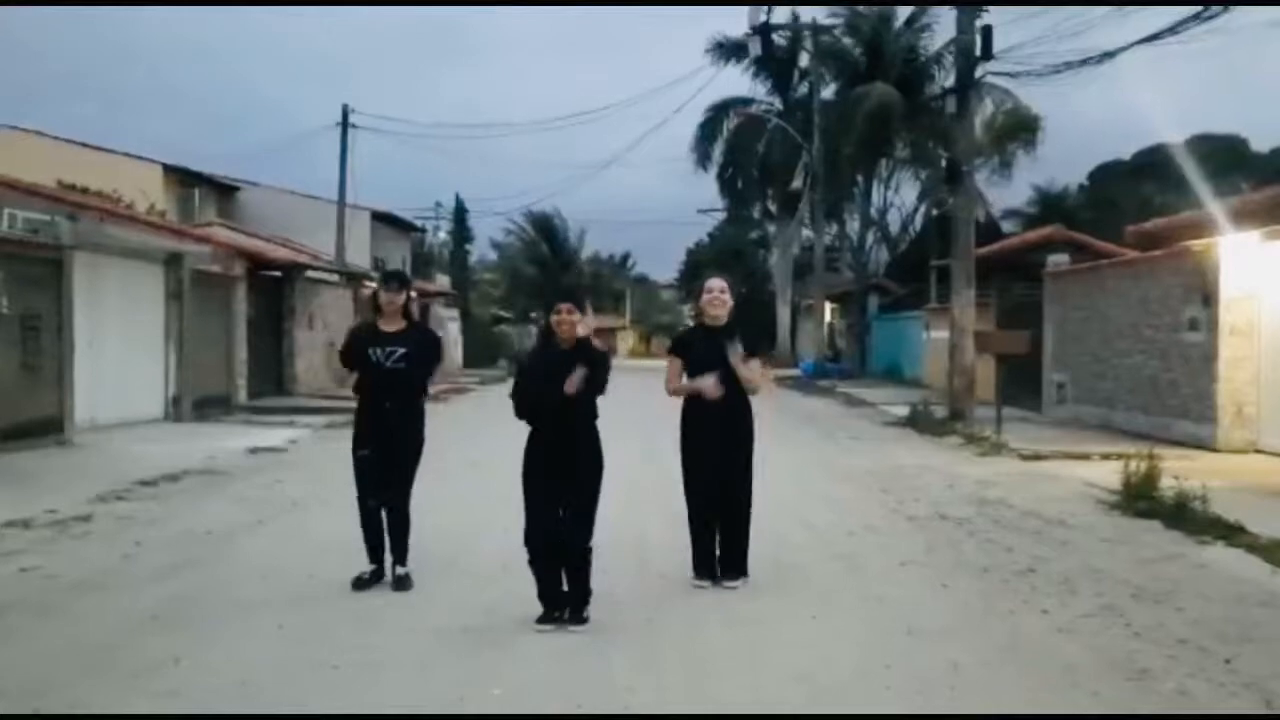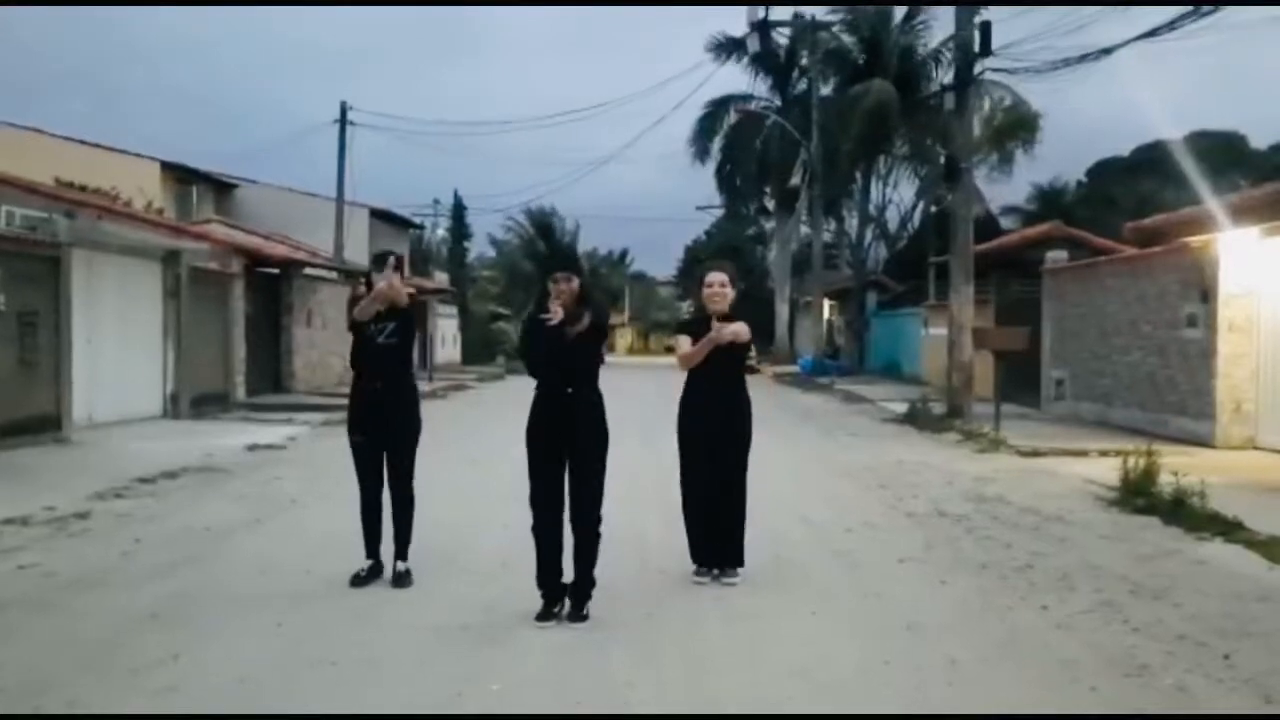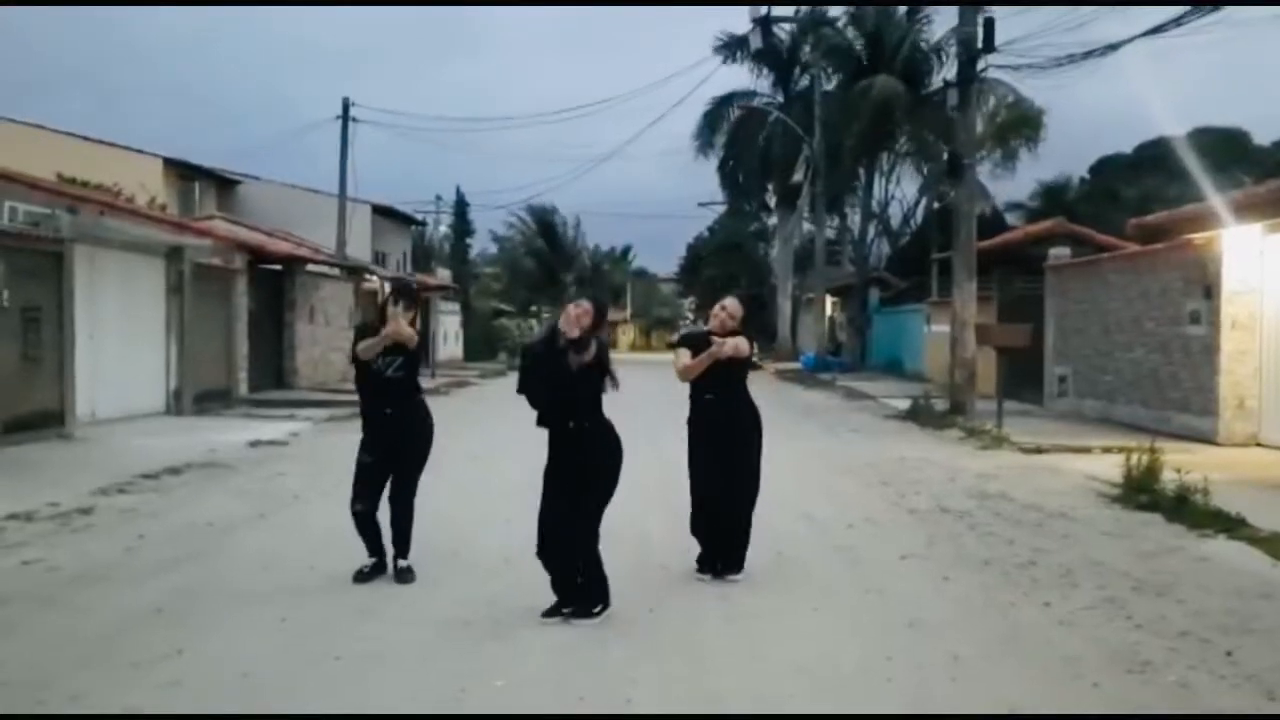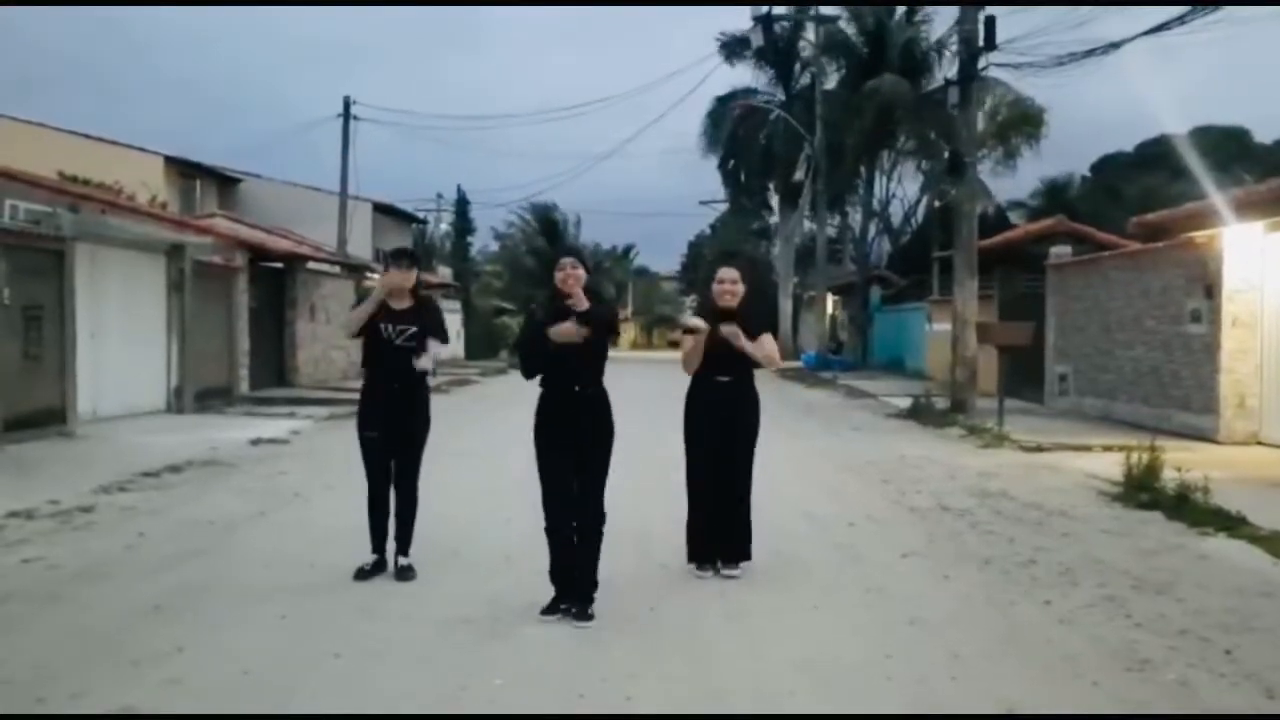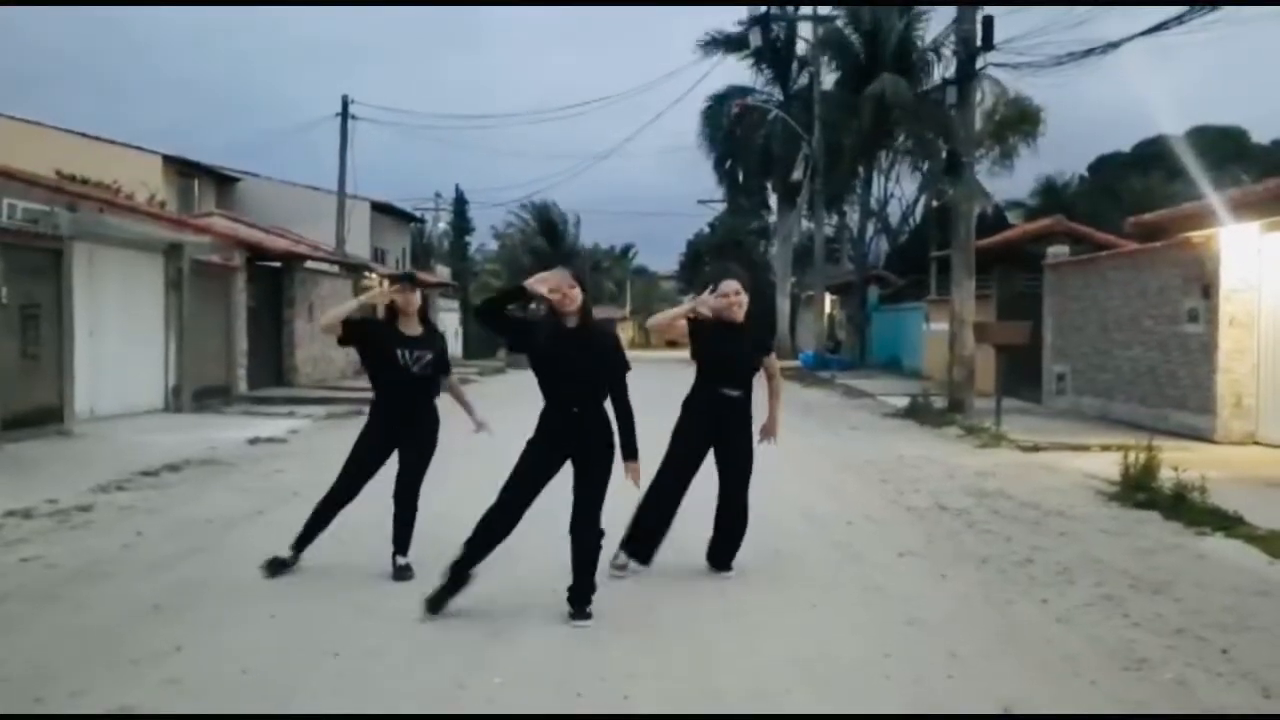
dt=0.4s
person 1, frame 1
left shoulder: (595, 356)
right shoulder: (534, 359)
left elbow: (598, 386)
right elbow: (523, 408)
left wrist: (583, 341)
right wrist: (562, 393)
left hip: (583, 452)
right hip: (542, 452)
left knee: (575, 539)
right knee: (539, 536)
left ankle: (578, 602)
right ankle: (552, 602)
person 1, frame 2
left shoulder: (593, 315)
right shoulder: (537, 320)
left elbow: (592, 329)
right elbow: (534, 366)
left wrist: (565, 321)
right wrist: (564, 332)
left hip: (586, 414)
right hip: (547, 414)
left knee: (585, 509)
right knee: (545, 508)
left ankle: (581, 596)
right ankle: (551, 595)
person 1, frame 3
left shoulder: (592, 349)
right shoulder: (537, 351)
right elbow: (533, 395)
left wrist: (575, 339)
right wrist: (568, 365)
left hip: (598, 449)
right hip: (562, 449)
left knee: (579, 533)
right knee: (549, 537)
left ankle: (597, 596)
right ankle: (569, 594)
person 1, frame 4
left shoulder: (602, 311)
right shoulder: (541, 316)
left elbow: (604, 325)
right elbow: (528, 368)
left wrist: (585, 311)
right wrist: (550, 339)
left hip: (593, 411)
right hip: (553, 413)
left knee: (588, 508)
right knee: (557, 507)
left ankle: (584, 595)
right ankle: (563, 590)
person 1, frame 5
left shoulder: (605, 338)
right shoulder: (538, 332)
left elbow: (620, 396)
right elbow: (485, 313)
left wrist: (629, 452)
right wrist: (528, 288)
left hip: (594, 434)
right hip: (552, 429)
left knee: (586, 525)
right knee: (506, 508)
left ankle: (581, 599)
right ankle: (457, 576)
person 2, frame 1
left shoulder: (420, 333)
right shoulder: (362, 334)
left elbow: (440, 371)
left wrist: (442, 340)
left hip: (407, 425)
right hip: (369, 425)
left knee: (396, 501)
right knee: (368, 502)
left ankle: (400, 565)
right ankle: (376, 565)
person 2, frame 2
left shoulder: (405, 305)
right shoulder: (361, 301)
left elbow: (399, 296)
right elbow: (360, 315)
left wrist: (391, 288)
right wrist: (374, 294)
left hip: (401, 404)
right hip: (364, 404)
left knee: (401, 485)
right knee: (369, 488)
left ankle: (401, 560)
right ankle: (372, 560)
person 2, frame 3
left shoulder: (414, 339)
right shoulder: (366, 332)
left elbow: (410, 339)
right elbow: (361, 352)
left wrist: (400, 333)
right wrist: (386, 337)
left hip: (414, 430)
right hip: (376, 431)
left knee: (401, 499)
right knee: (361, 505)
left ankle: (402, 559)
right ankle: (376, 558)
person 2, frame 4
left shoulder: (427, 310)
right shoulder: (374, 305)
left elbow: (436, 345)
right elbow: (352, 327)
left wrist: (426, 360)
right wrist: (378, 294)
left hip: (413, 404)
right hip: (375, 402)
left knee: (406, 481)
right knee: (377, 482)
left ankle: (403, 555)
right ankle: (377, 555)
person 2, frame 5
left shoulder: (435, 338)
right shoulder: (376, 331)
left elbow: (447, 379)
right elbow: (326, 325)
left wrist: (472, 413)
right wrist: (364, 300)
left hip: (422, 426)
right hip: (383, 421)
left knee: (407, 493)
right knee: (343, 488)
left ankle: (401, 556)
right ankle: (295, 550)
person 3, frame 1
left shoulder: (744, 338)
right shoulder: (686, 339)
left elbow: (755, 386)
right elbow: (671, 385)
left wrist: (740, 367)
right wrist: (696, 386)
left hip: (736, 422)
right hip: (698, 423)
left knee: (735, 495)
right knee: (700, 495)
left ankle: (733, 567)
right ankle: (703, 566)
person 3, frame 2
left shoulder: (739, 326)
right shoulder: (690, 326)
left elbow: (741, 333)
right elbow: (684, 360)
left wrist: (727, 333)
right wrist: (711, 338)
left hip: (733, 411)
right hip: (695, 411)
left knee: (730, 484)
right knee: (697, 485)
left ankle: (729, 561)
right ankle: (703, 559)
person 3, frame 3
left shoulder: (741, 342)
right shoulder: (689, 340)
left elbow: (739, 347)
right elbow: (683, 373)
left wrist: (727, 346)
right wrist: (712, 353)
left hip: (741, 423)
right hip: (704, 423)
left knee: (739, 493)
right knee: (706, 494)
left ankle: (732, 562)
right ankle: (708, 560)
person 3, frame 4
left shoulder: (752, 321)
right shoulder: (699, 319)
left elbow: (773, 359)
right elbow: (690, 367)
left wrist: (741, 341)
right wrist: (697, 335)
left hip: (741, 407)
right hip: (702, 406)
left knee: (736, 480)
right knee: (701, 480)
left ankle: (731, 554)
right ankle: (702, 554)
person 3, frame 5
left shoulder: (759, 334)
right shoulder: (702, 328)
left elbow: (773, 374)
right elbow: (653, 325)
left wrist: (773, 416)
right wrist: (691, 307)
left hip: (738, 419)
right hip: (699, 414)
left knee: (735, 494)
right knee: (670, 481)
left ankle: (721, 556)
right ankle: (631, 549)
